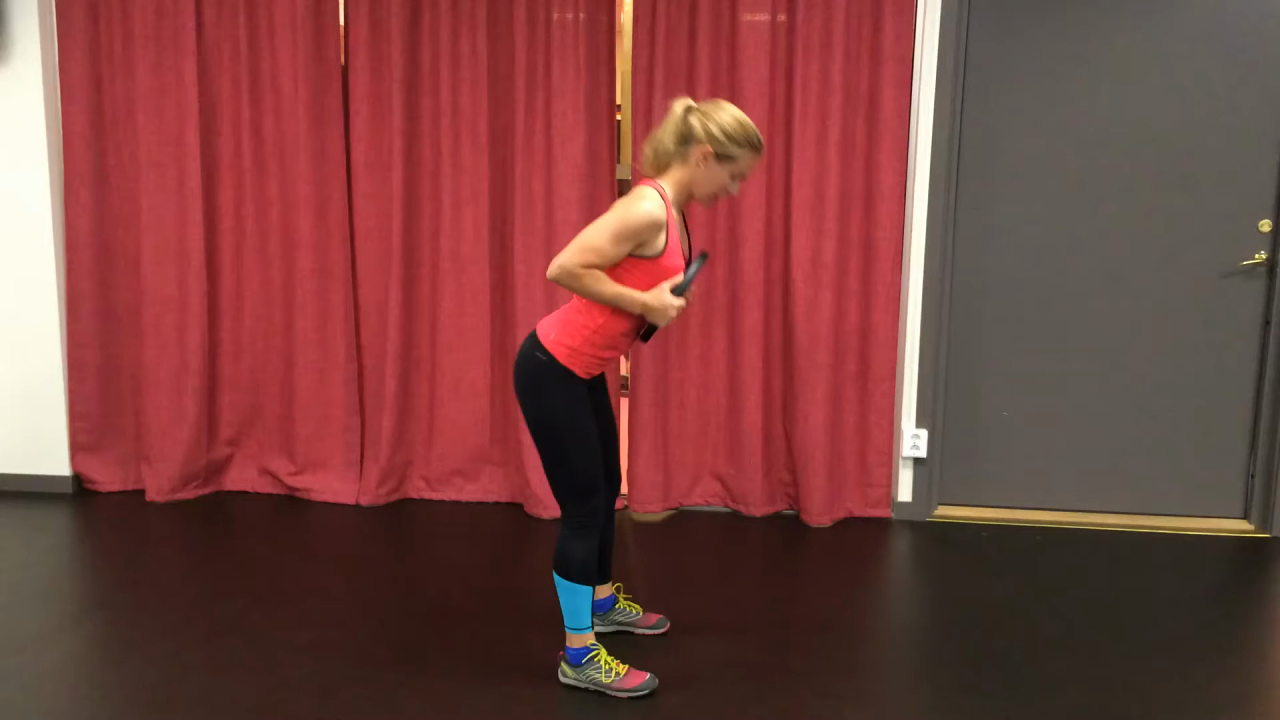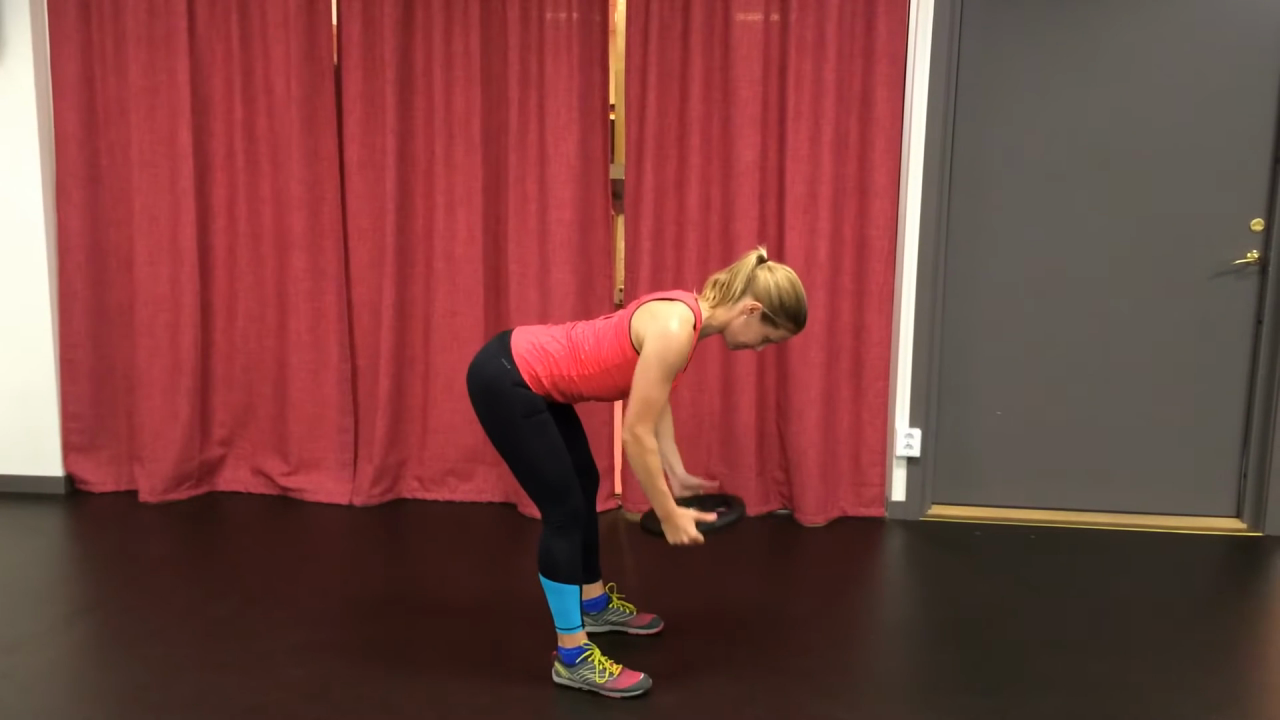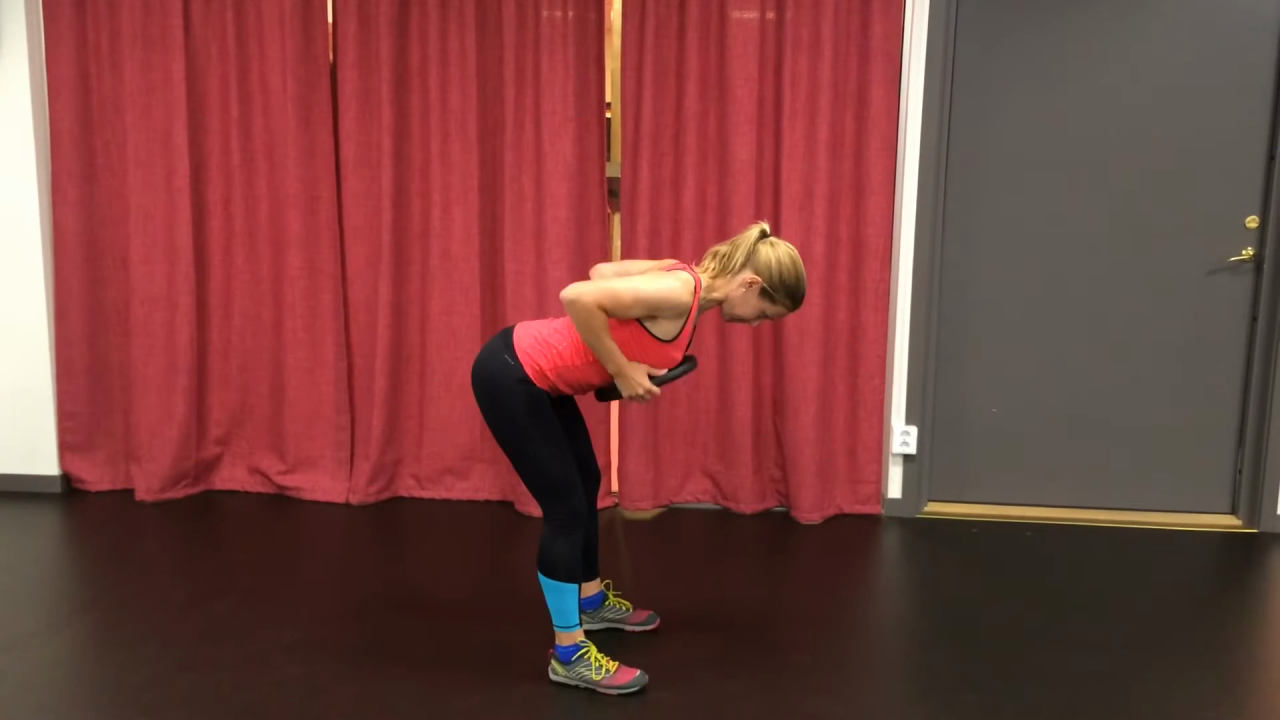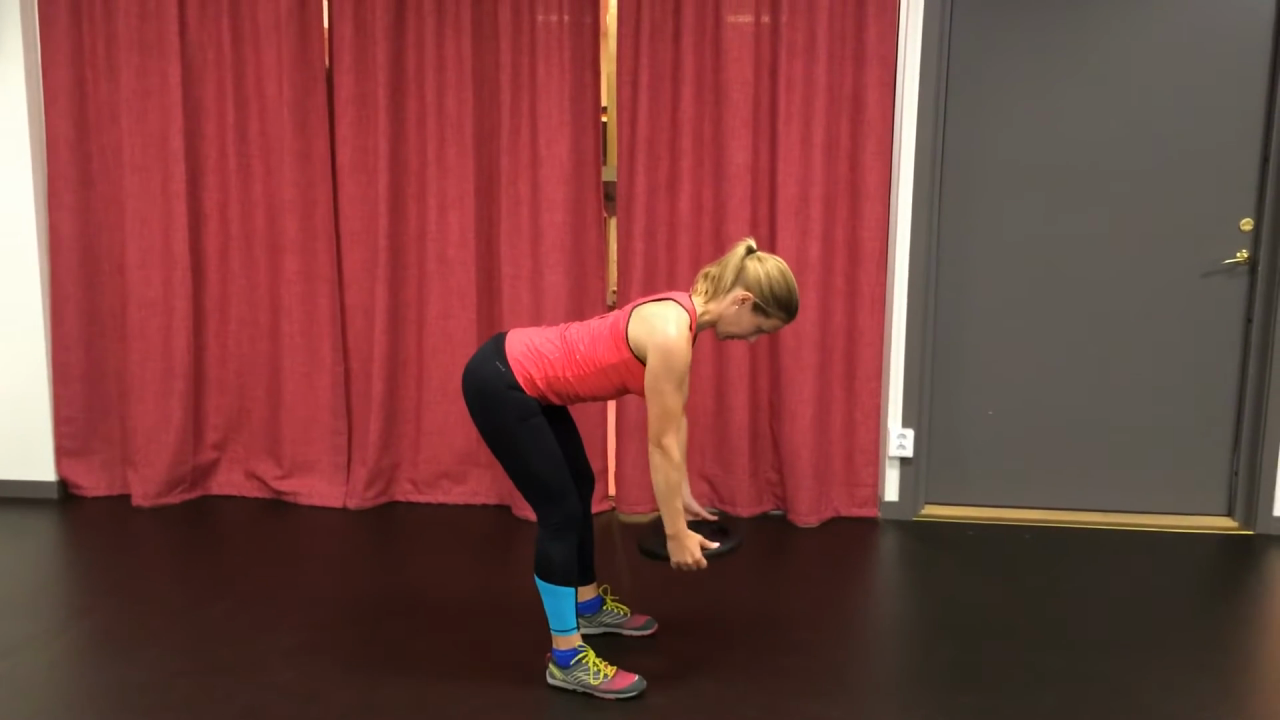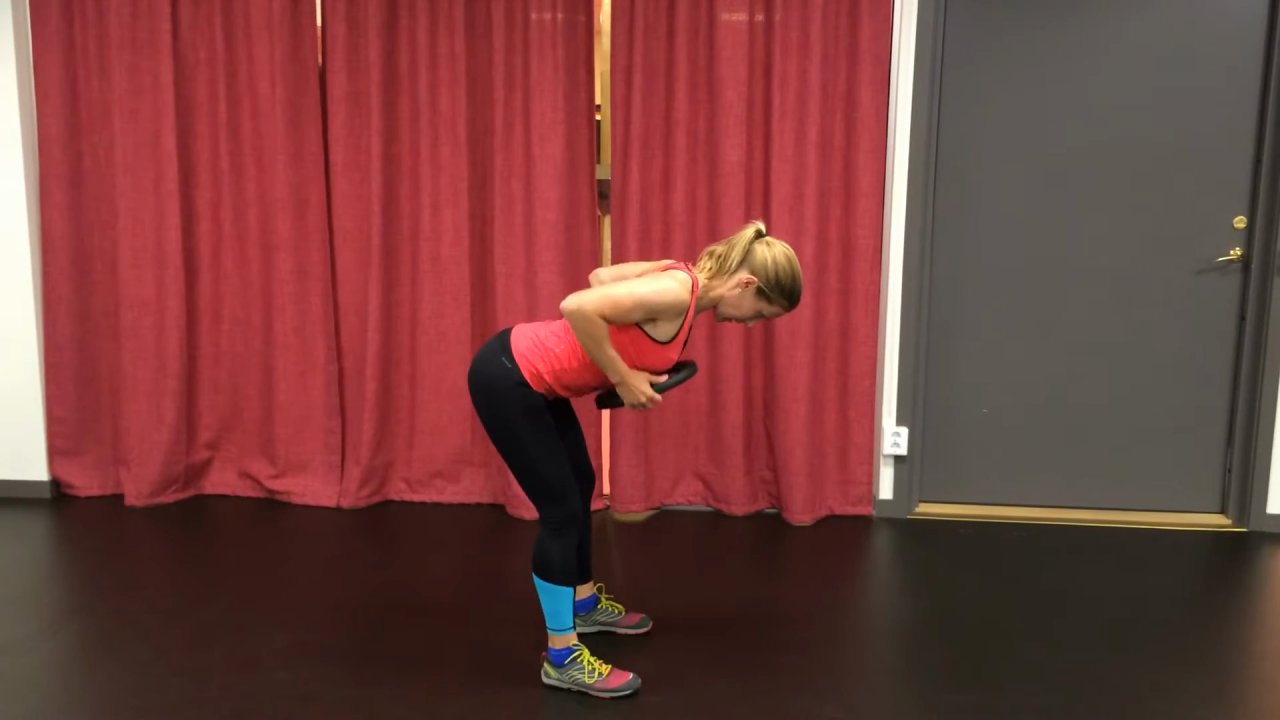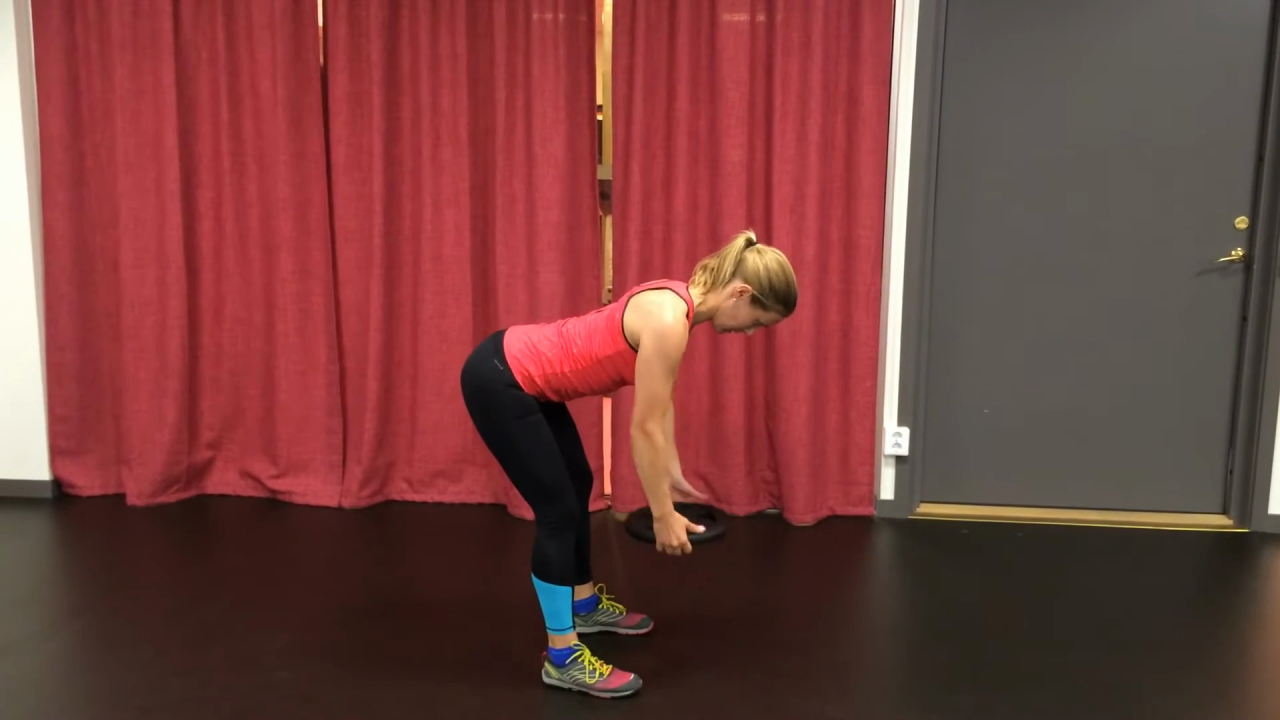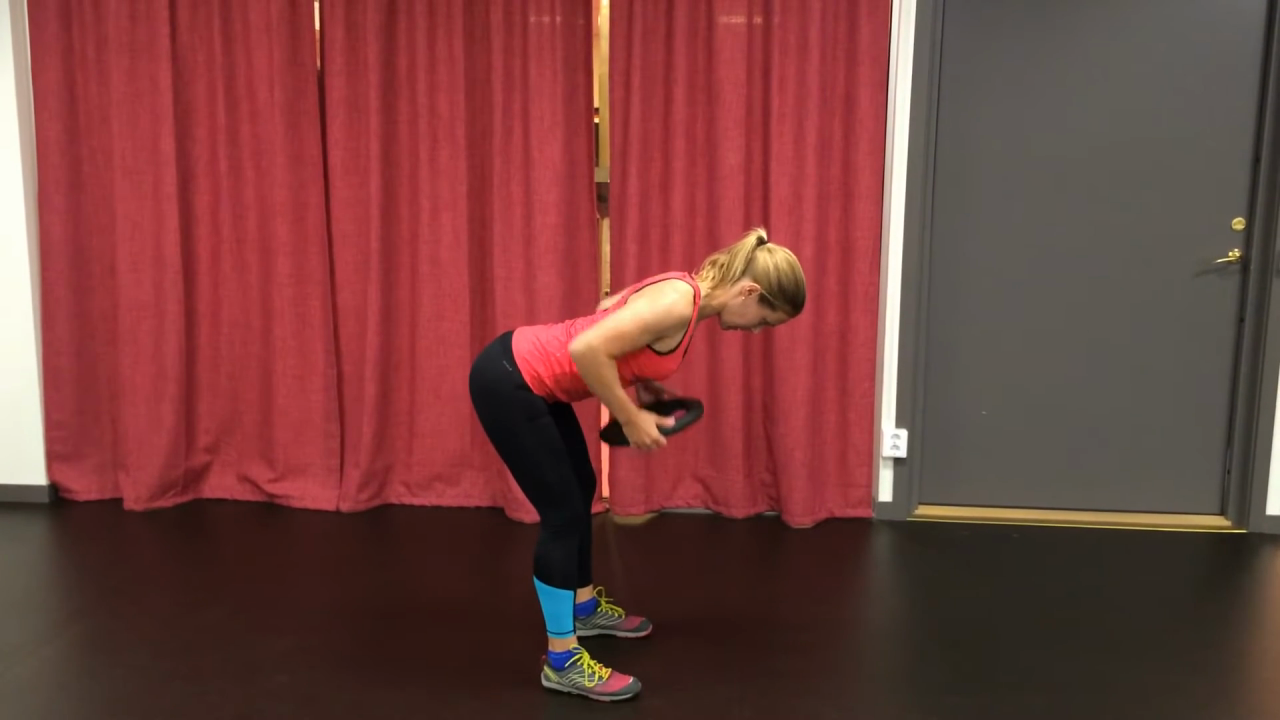
dt=0.7s
person 1, frame 1
left shoulder: (665, 202)
right shoulder: (649, 209)
right elbow: (564, 267)
left wrist: (652, 299)
right wrist: (643, 304)
left hip: (579, 369)
right hip: (555, 370)
left knee: (604, 489)
right knee: (584, 504)
left ankle: (602, 603)
right ankle: (578, 655)
person 1, frame 2
left shoulder: (688, 313)
right shoulder: (675, 329)
left elbow: (651, 400)
right elbow: (635, 432)
left wrist: (676, 472)
right wrist: (670, 515)
left hip: (529, 370)
right hip: (506, 379)
left knee: (583, 485)
right knee: (564, 509)
left ankle: (595, 603)
right ankle: (572, 657)
person 1, frame 3
left shoulder: (684, 279)
right shoulder: (677, 292)
left elbow: (599, 273)
right elbow: (577, 296)
left wrist: (630, 361)
right wrist: (623, 370)
left hip: (534, 368)
right hip: (510, 375)
left knee: (585, 483)
right knee: (565, 506)
left ankle: (592, 601)
right ankle: (569, 654)
person 1, frame 4
left shoulder: (682, 313)
right shoulder: (672, 333)
left elbow: (670, 425)
right elbow: (661, 444)
left wrist: (682, 496)
right wrist: (677, 534)
left hip: (524, 374)
right hip: (500, 381)
left knee: (579, 488)
right knee: (560, 511)
left ankle: (589, 606)
right ankle: (567, 659)
person 1, frame 5
left shoulder: (682, 280)
right shoulder: (676, 292)
left elbow: (599, 277)
right elbow: (577, 307)
left wrist: (633, 365)
right wrist: (624, 378)
left hip: (529, 370)
right hip: (507, 378)
left knee: (579, 486)
right knee: (561, 508)
left ankle: (584, 605)
right ankle: (562, 658)
person 1, frame 6
left shoulder: (680, 305)
right shoulder: (668, 321)
left elbow: (659, 406)
right elbow: (646, 428)
left wrist: (674, 476)
right wrist: (663, 515)
left hip: (523, 372)
right hip: (499, 379)
left knee: (577, 487)
right knee: (558, 510)
left ankle: (585, 604)
right ankle: (563, 658)
person 1, frame 7
left shoulder: (686, 292)
right shoulder: (676, 304)
right elbow: (585, 350)
left wrist: (643, 385)
right wrist: (631, 419)
left hip: (530, 373)
right hip: (507, 381)
left knee: (580, 490)
right knee: (563, 513)
left ankle: (585, 608)
right ankle: (562, 661)
